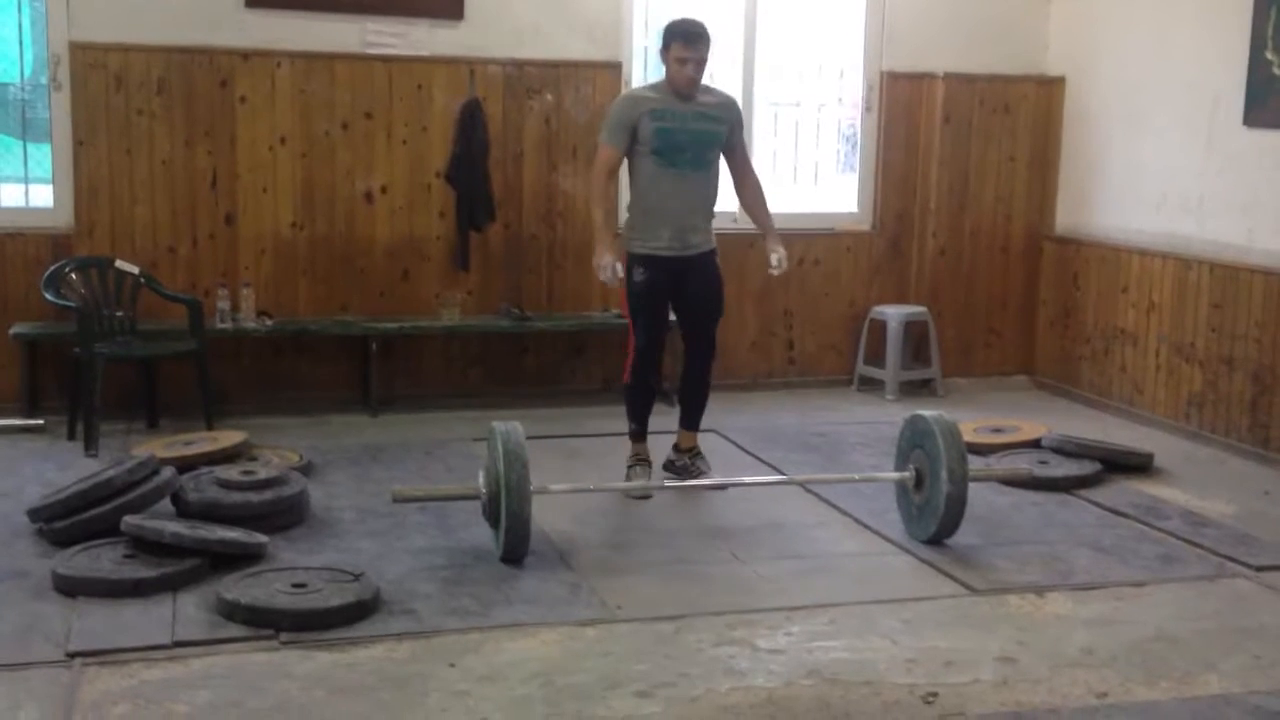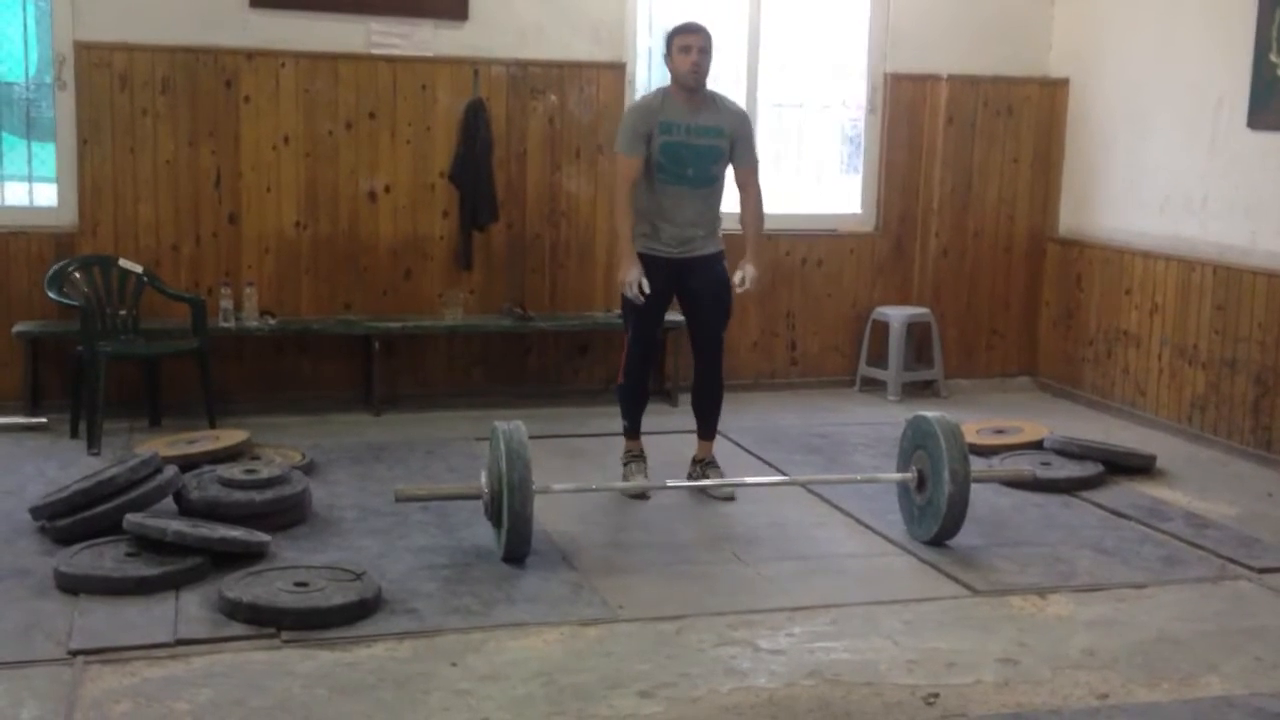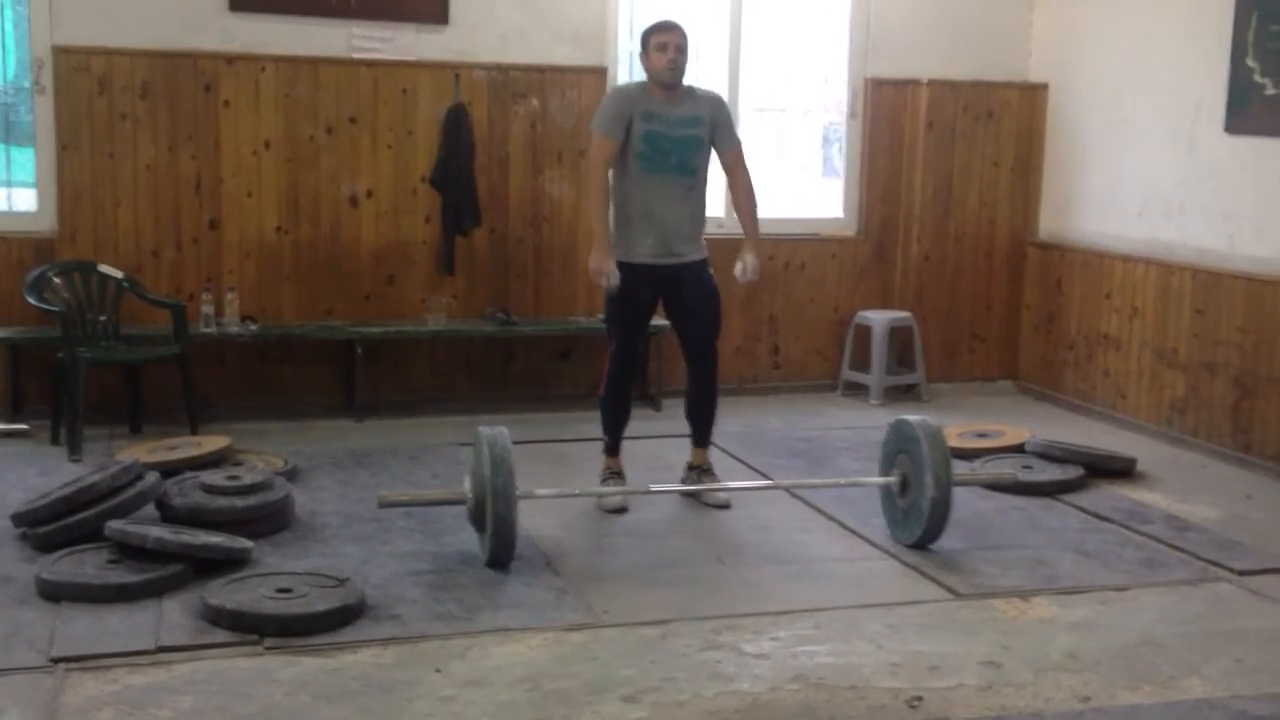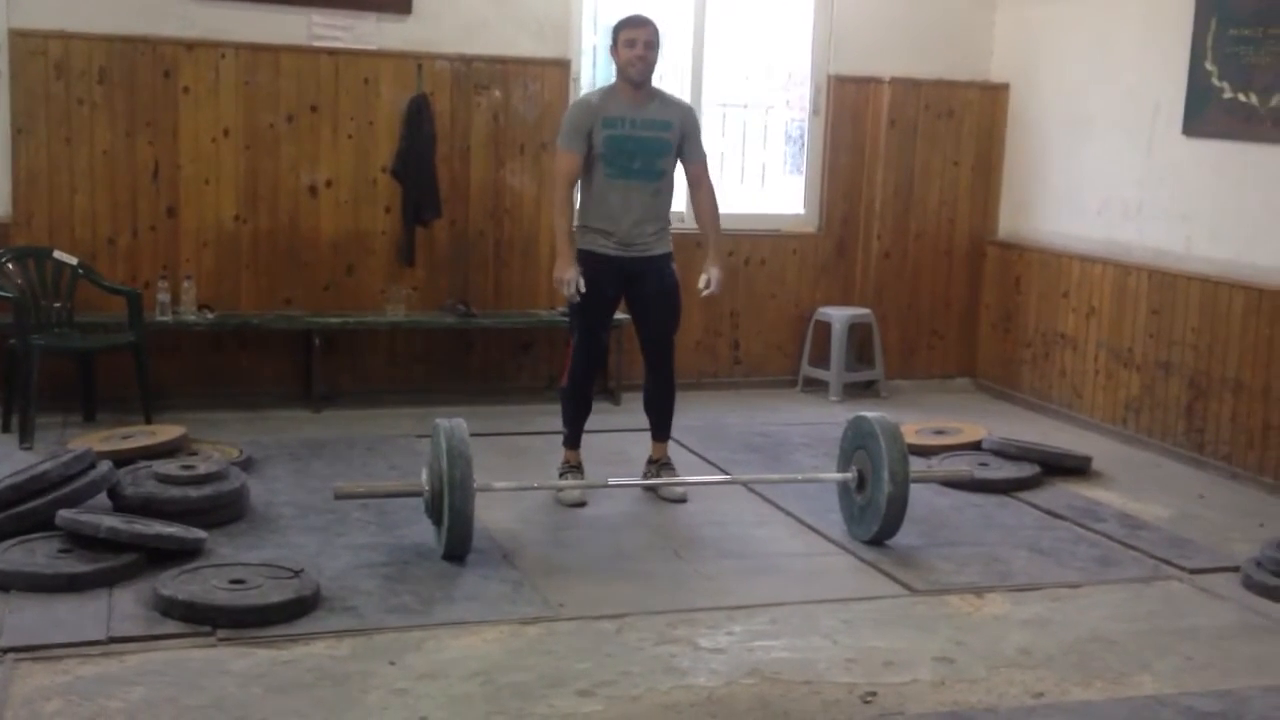
dt=0.7s
person 1, frame 1
left shoulder: (724, 108)
right shoulder: (634, 105)
left elbow: (744, 176)
right elbow: (602, 174)
left wrist: (771, 236)
right wrist: (604, 241)
left hip: (700, 253)
right hip: (647, 253)
left knee: (702, 351)
right knee: (646, 353)
left ankle: (685, 450)
right ankle: (638, 454)
person 1, frame 2
left shoulder: (733, 118)
right shoulder: (644, 113)
left elbow: (749, 189)
right elbow: (625, 188)
left wrist: (750, 257)
right wrist: (628, 259)
left hip: (706, 256)
right hip: (651, 254)
left knee: (710, 357)
right knee: (640, 353)
left ankle: (704, 458)
right ankle: (633, 451)
person 1, frame 3
left shoulder: (710, 106)
right shoulder: (624, 101)
left elbow: (737, 173)
right elbow: (598, 171)
left wrist: (750, 244)
right wrist: (601, 246)
left hip: (690, 260)
right hip: (633, 260)
left knee: (704, 362)
right knee: (622, 364)
left ankle: (699, 466)
right ankle: (612, 468)
person 1, frame 4
left shoulder: (680, 114)
right shoulder: (588, 109)
left elbow: (700, 185)
right elbow: (564, 184)
left wrist: (713, 256)
right wrist: (565, 256)
left hip: (655, 257)
right hip: (597, 255)
left knee: (661, 359)
right knee: (586, 358)
left ankle: (659, 460)
right ankle: (571, 463)
